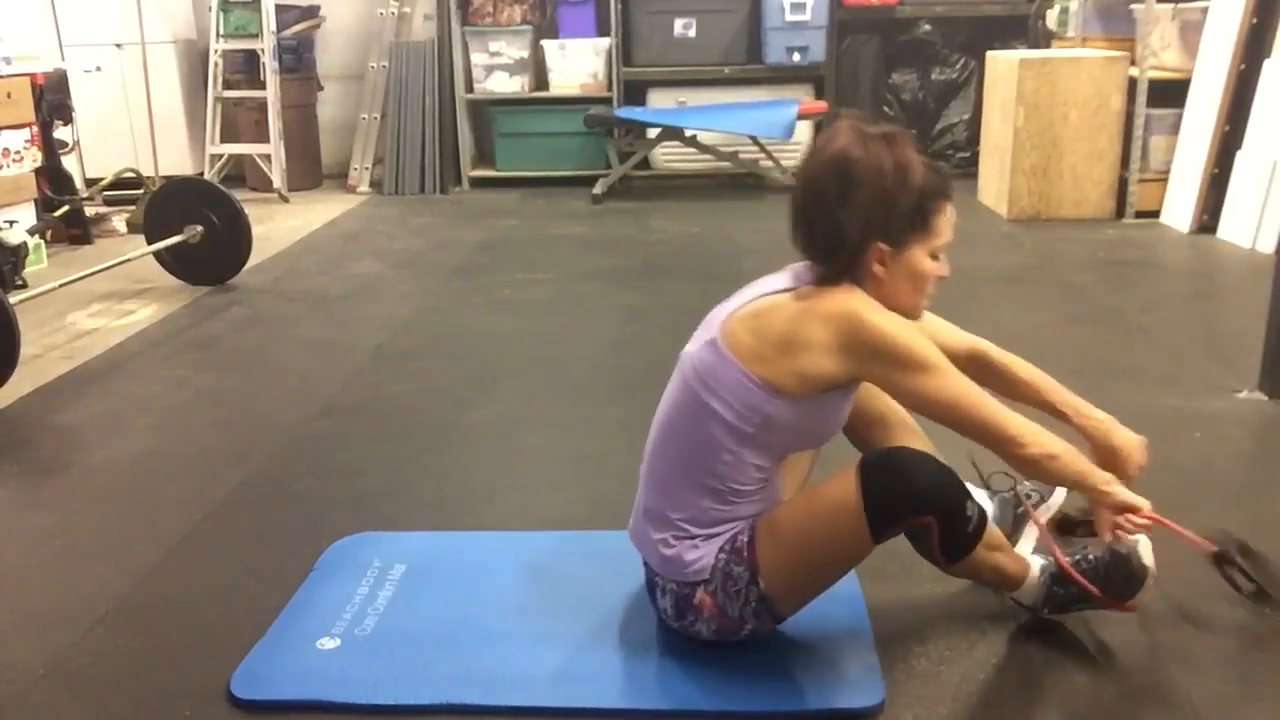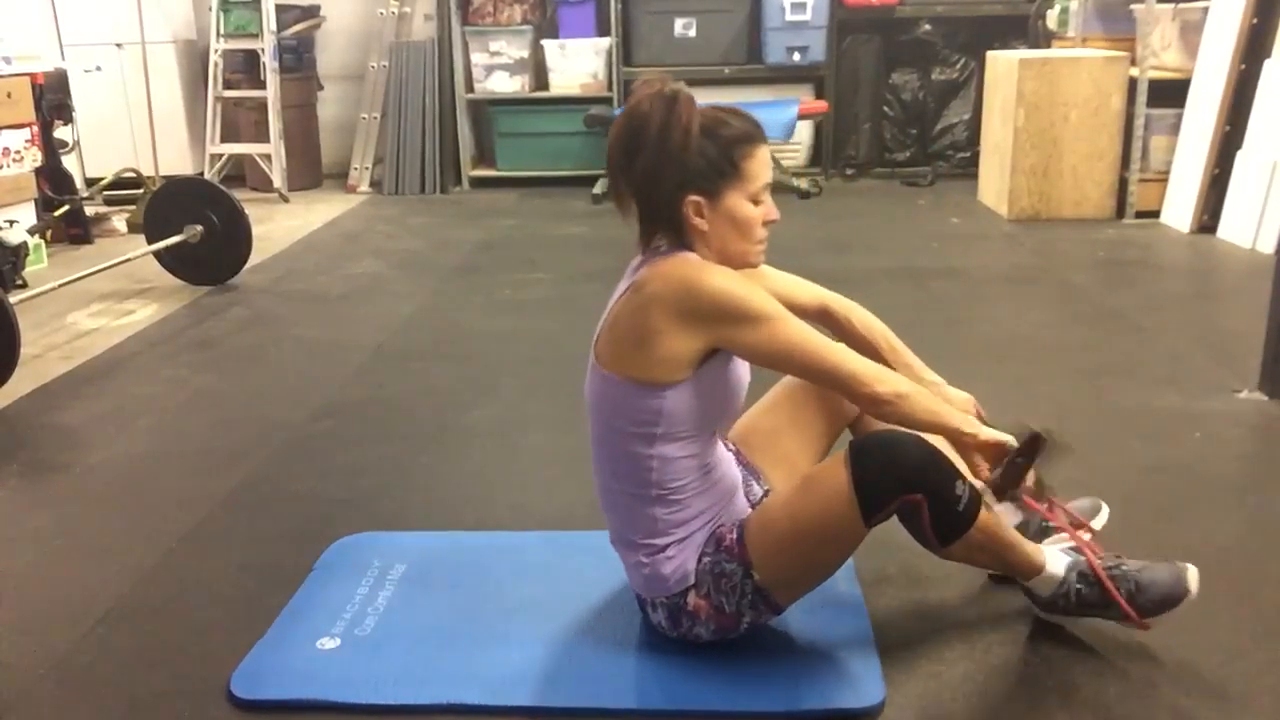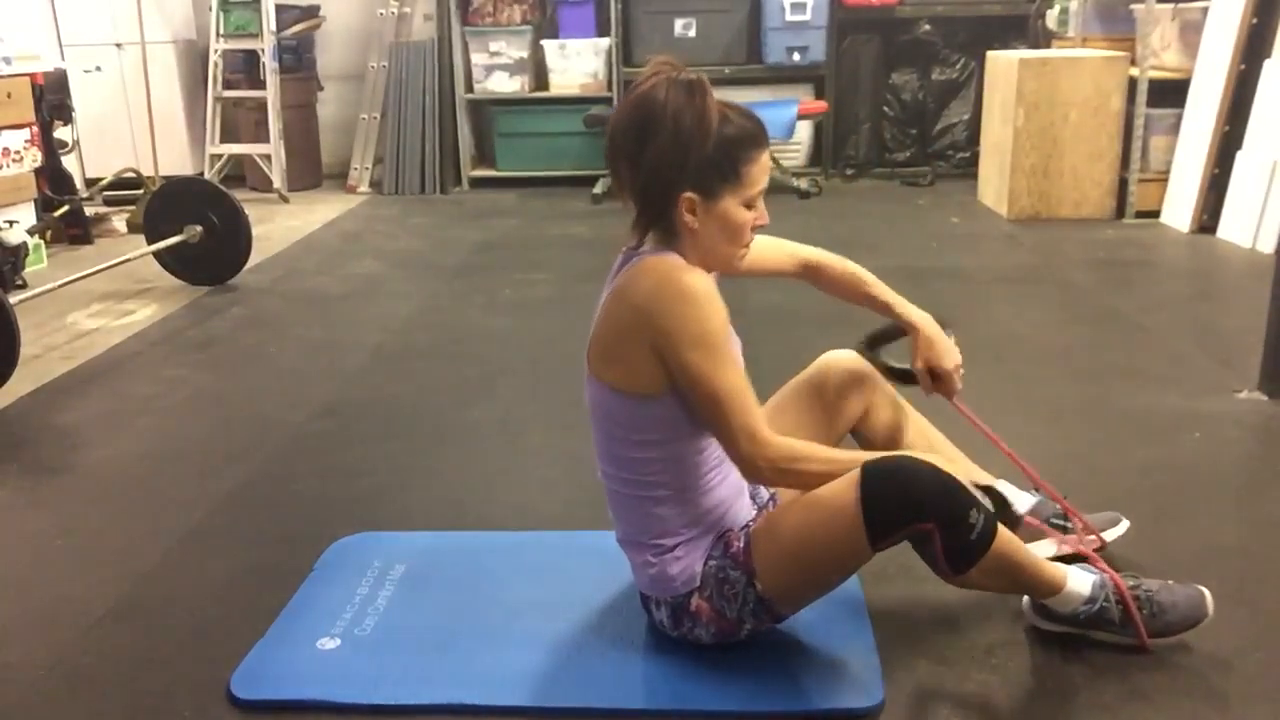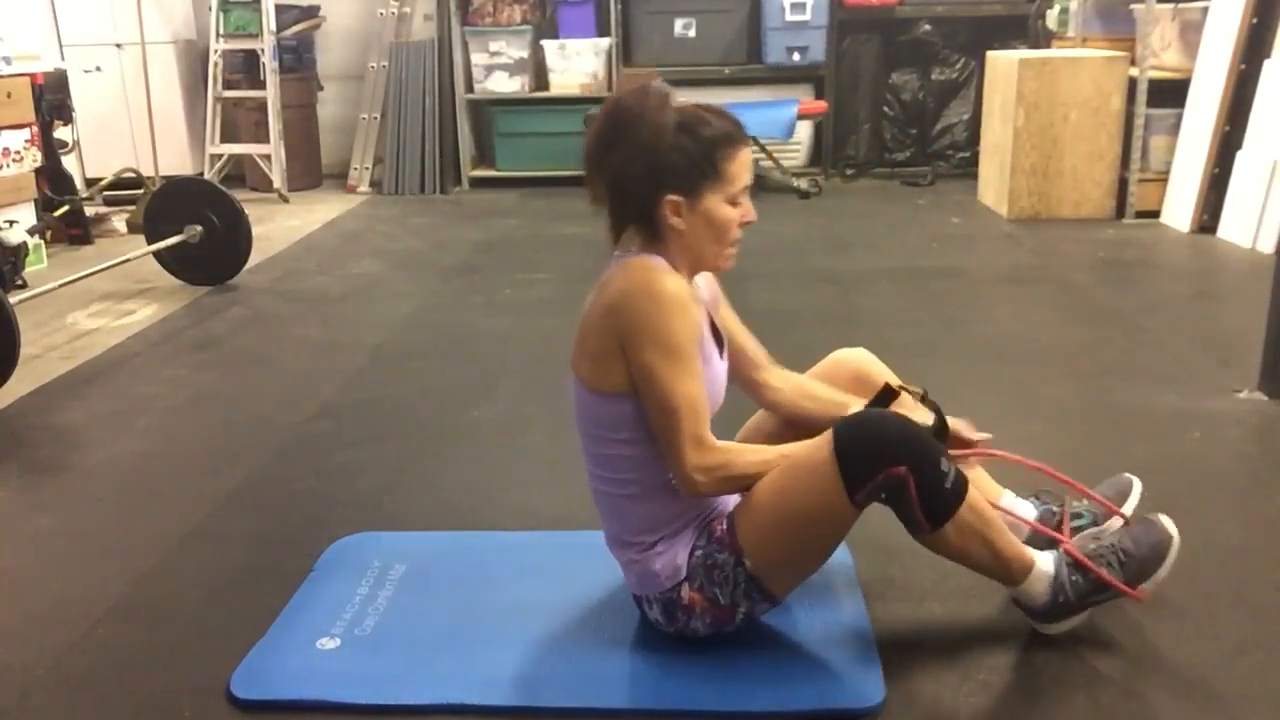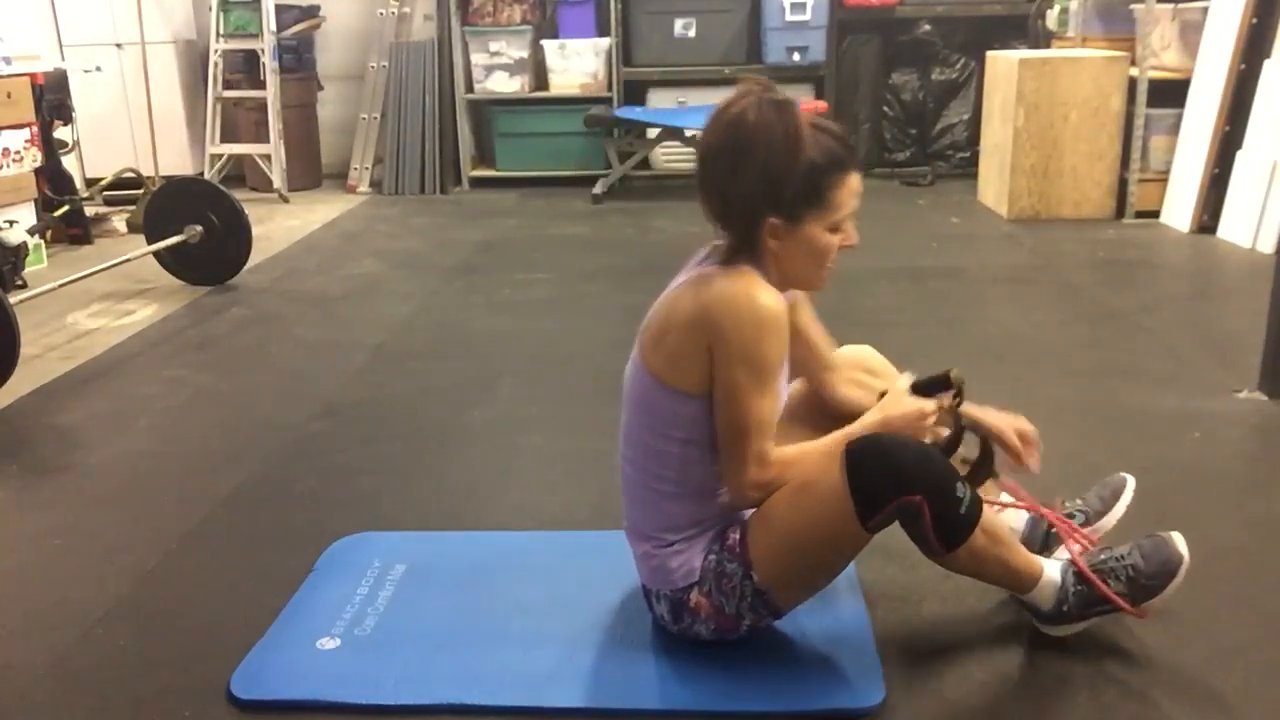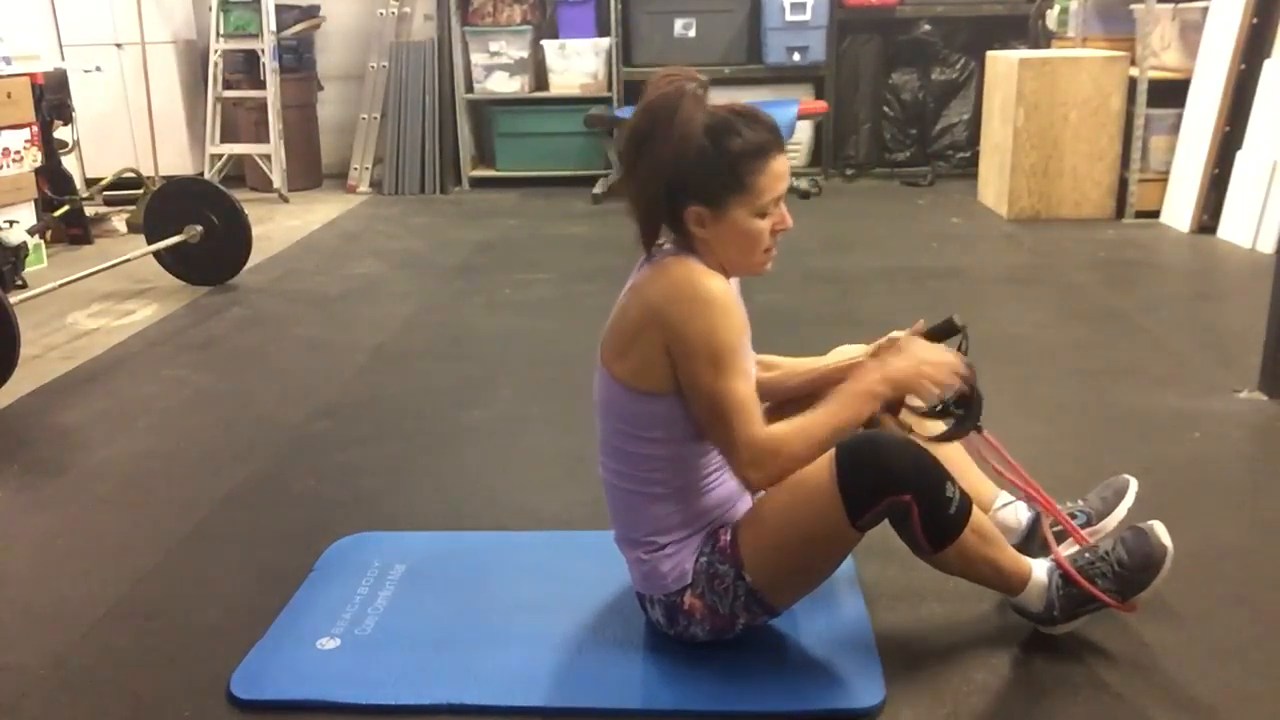
dt=0.7s
person 1, frame 1
left shoulder: (825, 289)
right shoulder: (849, 322)
left elbow: (976, 353)
right elbow: (1022, 447)
left wrist: (1098, 425)
right wrist: (1108, 489)
left hip: (700, 537)
right hip: (705, 586)
right knee: (909, 483)
left ankle: (978, 517)
right ankle: (1037, 586)
person 1, frame 2
left shoulder: (687, 262)
right shoulder: (693, 289)
left elbow: (833, 309)
right elbow: (875, 390)
left wrist: (937, 392)
right wrist: (973, 433)
left hip: (713, 506)
right hip: (696, 585)
left knee: (852, 376)
right knee: (900, 463)
left ankle: (1004, 521)
right ankle: (1055, 581)
person 1, frame 3
left shoulder: (667, 254)
right shoulder: (674, 289)
left elbow: (811, 261)
right elbow: (762, 455)
left wrist: (916, 321)
right wrist: (907, 463)
left hip: (715, 519)
right hip: (701, 586)
left knee: (847, 375)
right knee: (910, 490)
left ankle: (1018, 518)
right ankle: (1074, 600)
person 1, frame 4
left shoulder: (676, 275)
right shoulder: (652, 292)
left elbow: (769, 383)
right elbow: (696, 463)
left wrist: (923, 426)
right wrist: (834, 452)
left hip: (702, 527)
right hip: (688, 582)
left knee: (853, 368)
right knee: (877, 444)
left ankle: (1025, 521)
right ankle: (1048, 586)
person 1, frame 5
left shoulder: (743, 271)
right shoulder: (747, 304)
left elbow: (832, 384)
right elbow: (751, 476)
left wrist: (974, 417)
right wrist: (877, 425)
left hip: (709, 535)
right hip: (700, 585)
left knee: (858, 368)
right knee: (896, 465)
left ankle: (1015, 530)
right ankle: (1053, 592)
person 1, frame 6
left shoulder: (679, 266)
right shoulder: (692, 295)
left elbow: (752, 378)
right elbow: (759, 456)
left wrist: (870, 367)
right wrist: (876, 383)
left hip: (710, 522)
right hip: (695, 585)
left knee: (857, 370)
right knee: (884, 462)
left ankle: (1019, 526)
right ankle: (1043, 591)
